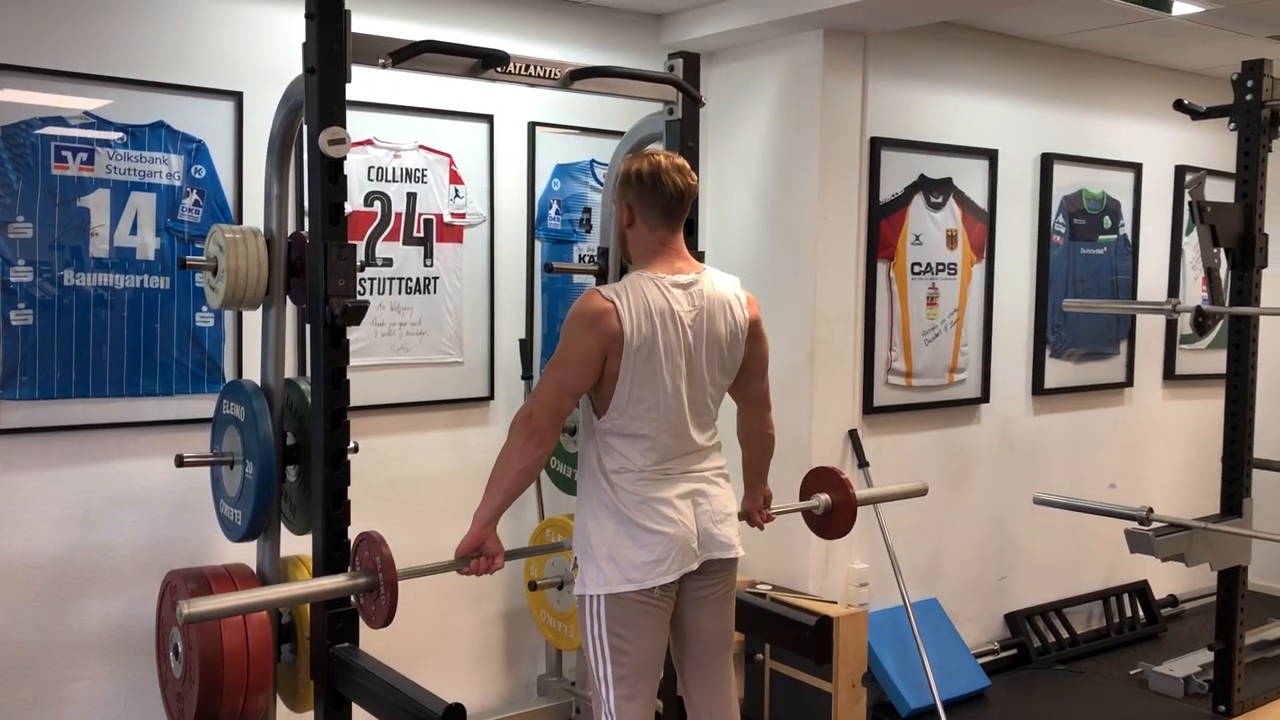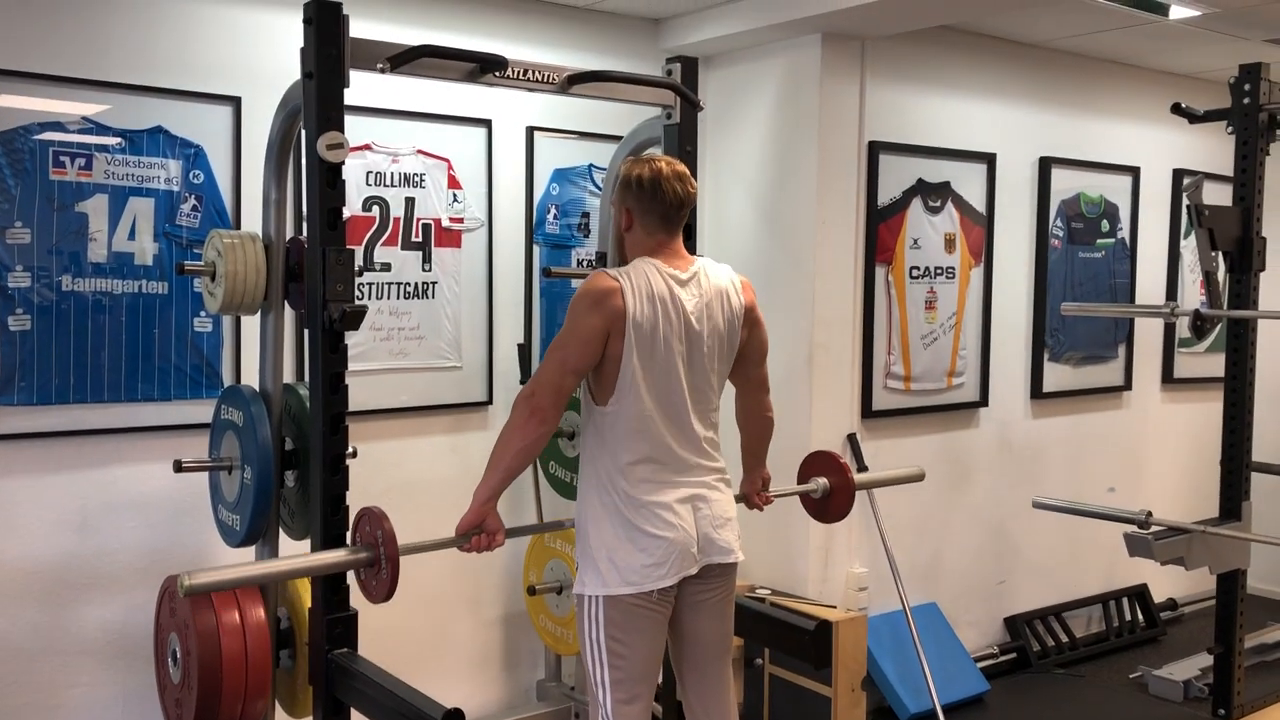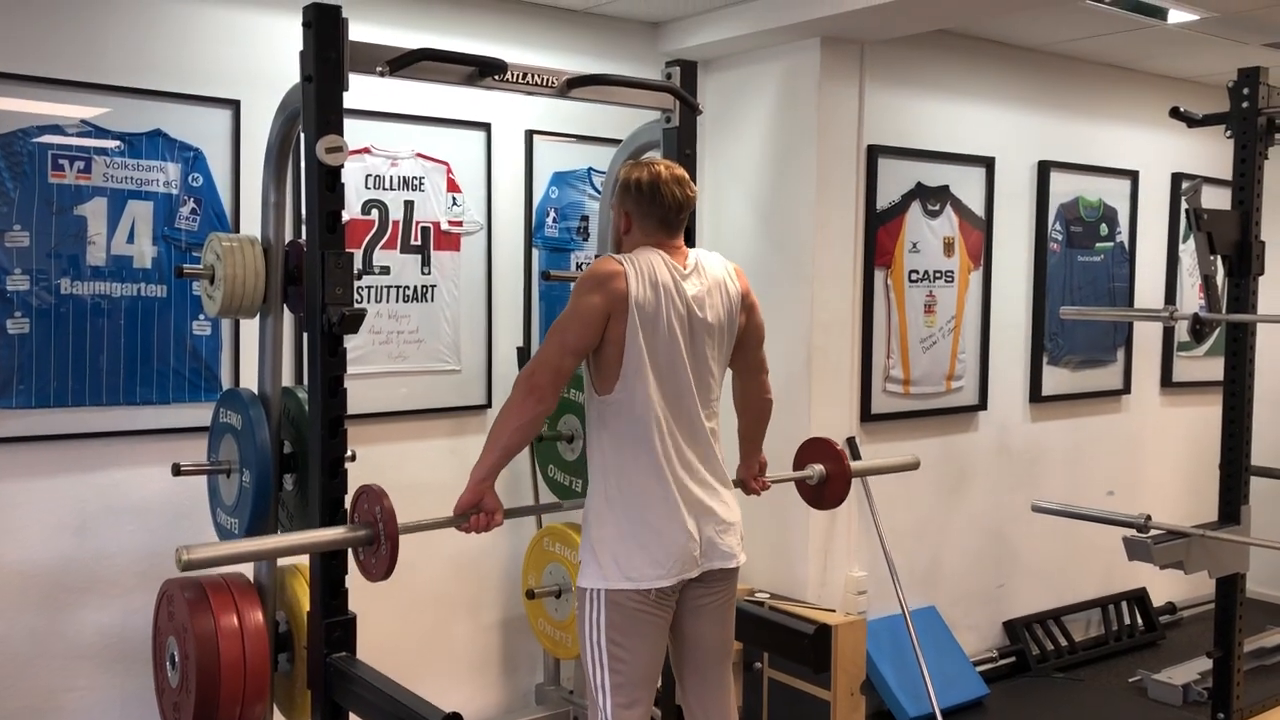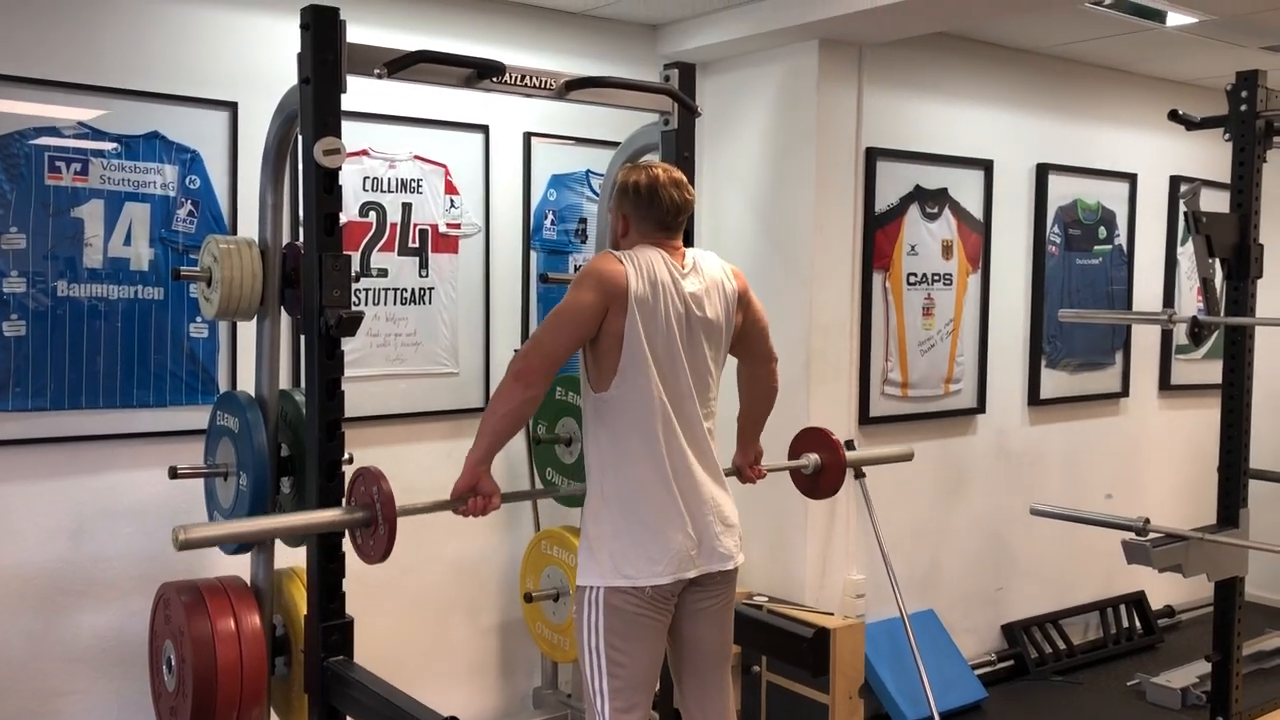
dt=0.3s
person 1, frame 1
left shoulder: (606, 312)
right shoulder: (738, 303)
left elbow: (538, 426)
right elbow: (758, 411)
left wrist: (483, 524)
right wrist: (757, 492)
left hip: (633, 542)
right hip: (712, 526)
person 1, frame 2
left shoulder: (609, 294)
right shoulder: (734, 291)
left elbow: (539, 406)
right elbow: (756, 395)
left wrist: (483, 503)
right wrist: (755, 474)
left hip: (633, 543)
right hip: (712, 529)
person 1, frame 3
left shoulder: (614, 280)
right shoulder: (729, 280)
left elbow: (539, 386)
right elbow: (755, 379)
left wrist: (481, 482)
right wrist: (751, 458)
left hip: (636, 546)
right hip: (715, 532)
person 1, frame 4
left shoulder: (613, 276)
right shoulder: (726, 280)
left elbow: (530, 372)
right elbow: (763, 366)
left wrist: (477, 466)
right wrist: (747, 446)
left hip: (633, 548)
right hip: (713, 535)
